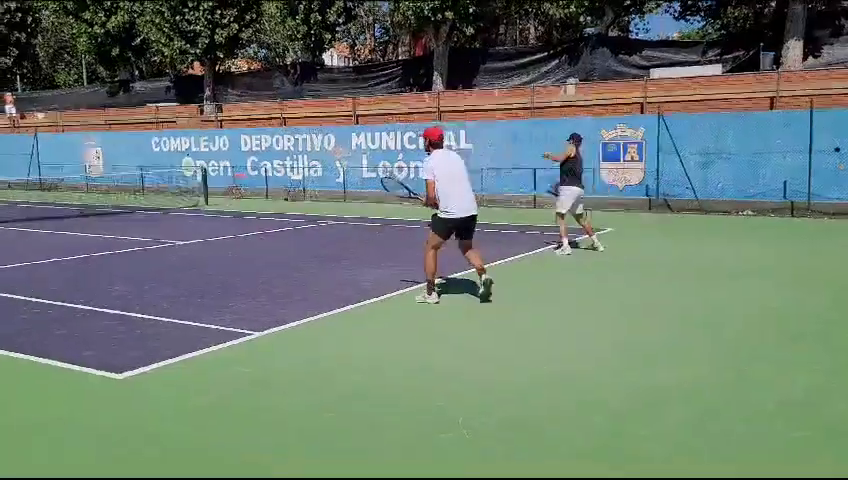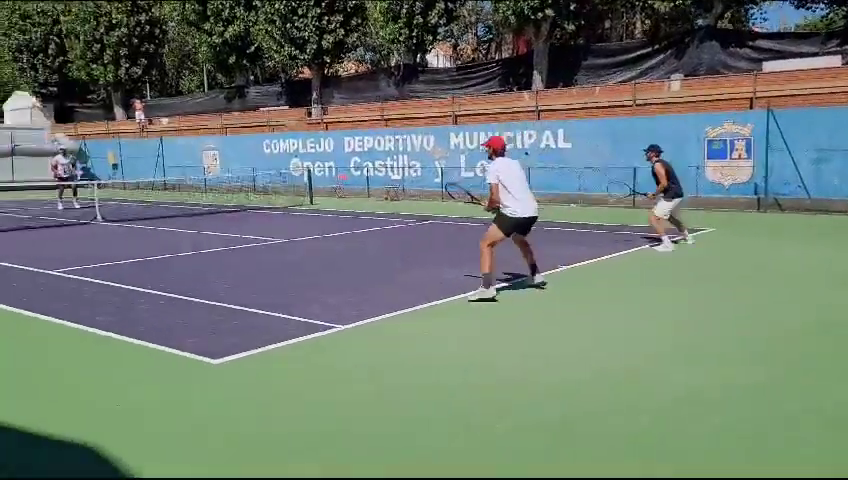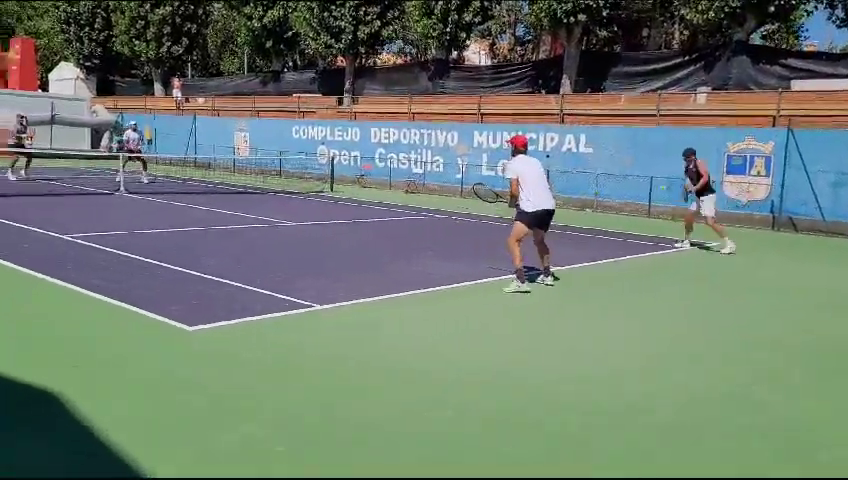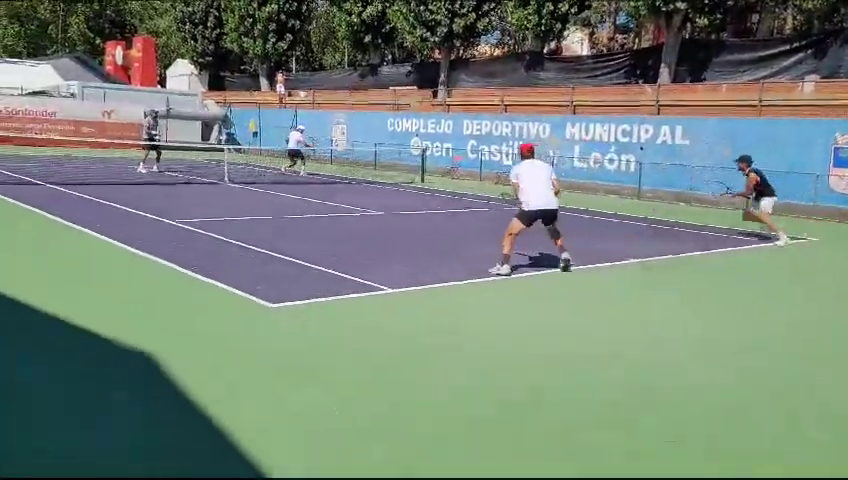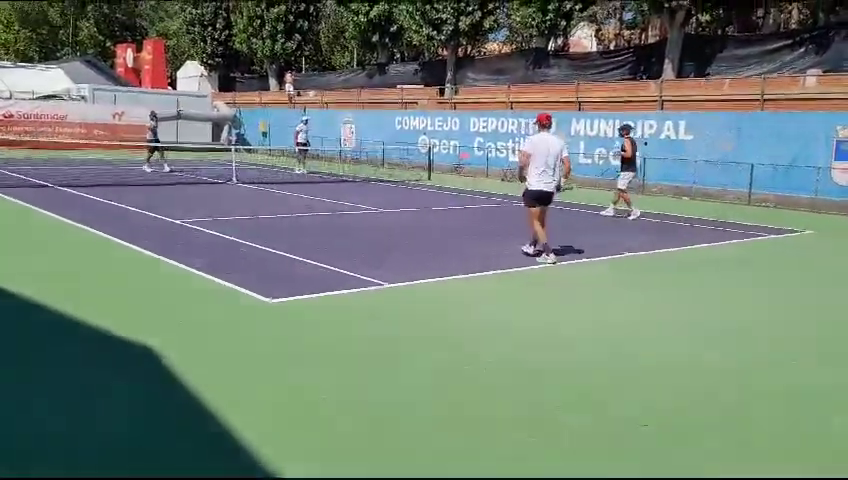
dt=1s
person 1, frame 1
left shoulder: (430, 161)
right shoulder: (456, 156)
left elbow: (431, 195)
left wrist: (428, 202)
left hip: (448, 214)
right hip: (470, 210)
left knee: (431, 248)
right knee: (467, 248)
left ankle: (431, 293)
right ankle: (483, 276)
person 1, frame 2
left shoulder: (493, 167)
right shoulder: (515, 164)
left elbow: (495, 198)
left wrist: (489, 206)
right wrist: (497, 205)
left hip: (514, 214)
right hip: (532, 212)
left knee: (486, 245)
right knee: (519, 240)
left ankle: (487, 288)
right ankle: (535, 275)
person 1, frame 3
left shoulder: (512, 164)
right shoulder: (536, 162)
left elbow: (514, 190)
left wrist: (512, 202)
left hip: (532, 209)
right hip: (549, 206)
left knee: (513, 241)
right knee: (539, 240)
left ankle: (521, 281)
right ankle: (547, 275)
person 1, frame 4
left shoulder: (516, 169)
right shoulder: (546, 166)
left elbow: (518, 193)
right elbow: (557, 188)
left wrist: (523, 203)
left hip: (531, 207)
right hip: (552, 207)
left knee: (510, 234)
right knee: (553, 231)
left ankle: (503, 265)
right ankle: (564, 254)
person 1, frame 5
left shoulder: (532, 140)
right shoulder: (559, 142)
left elbow: (522, 163)
right elbow: (567, 165)
left wrist: (521, 175)
right wrist: (561, 182)
left hip: (533, 186)
right hip: (550, 188)
left knee: (535, 221)
right knee: (541, 218)
left ankle: (547, 253)
right ankle: (533, 246)
